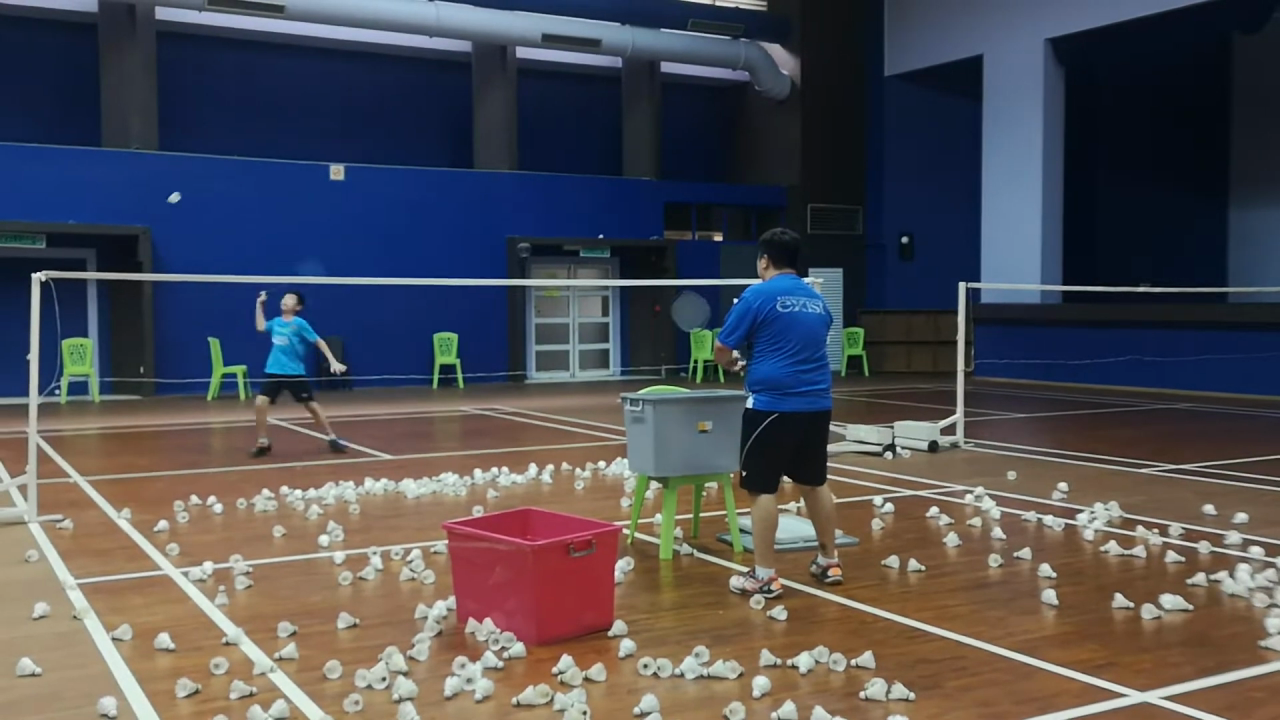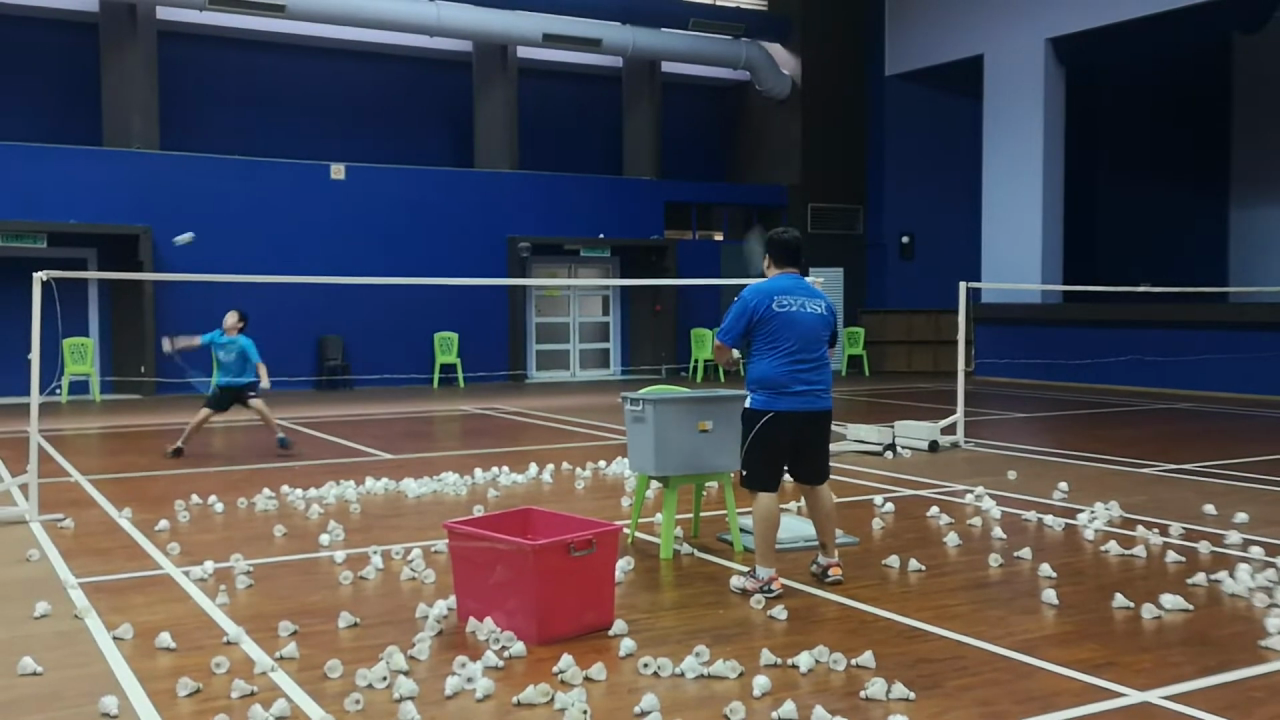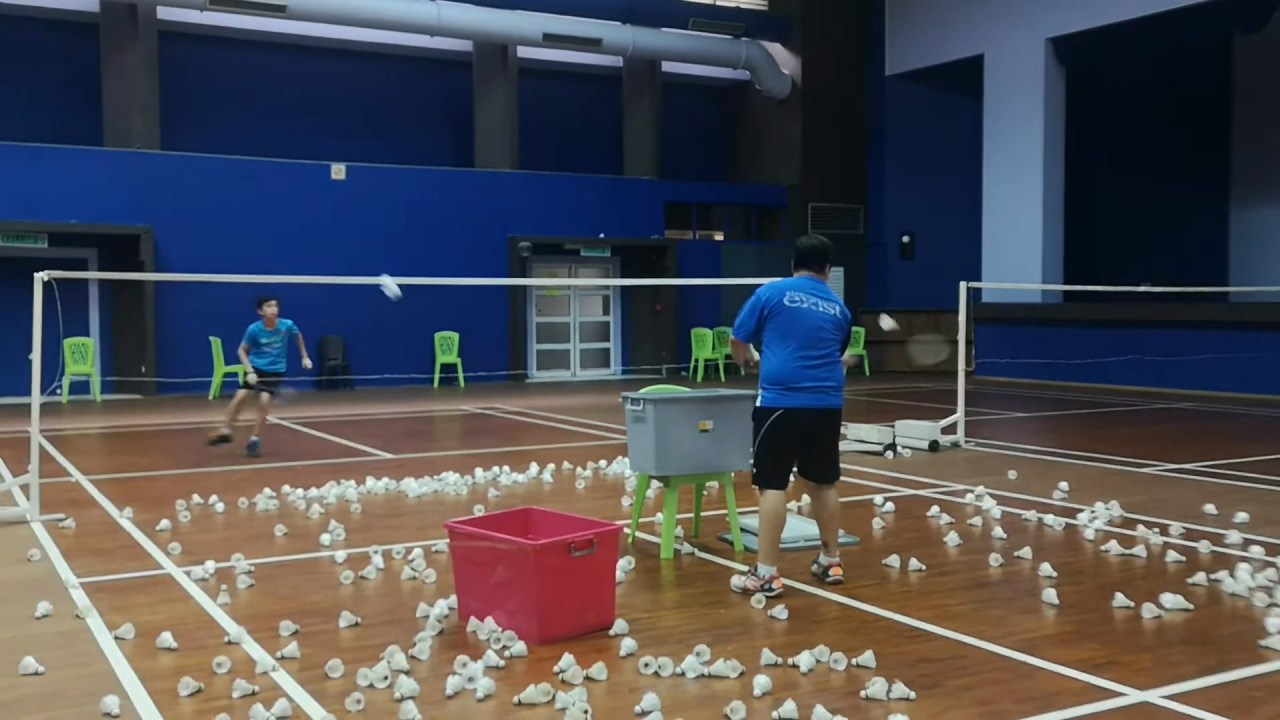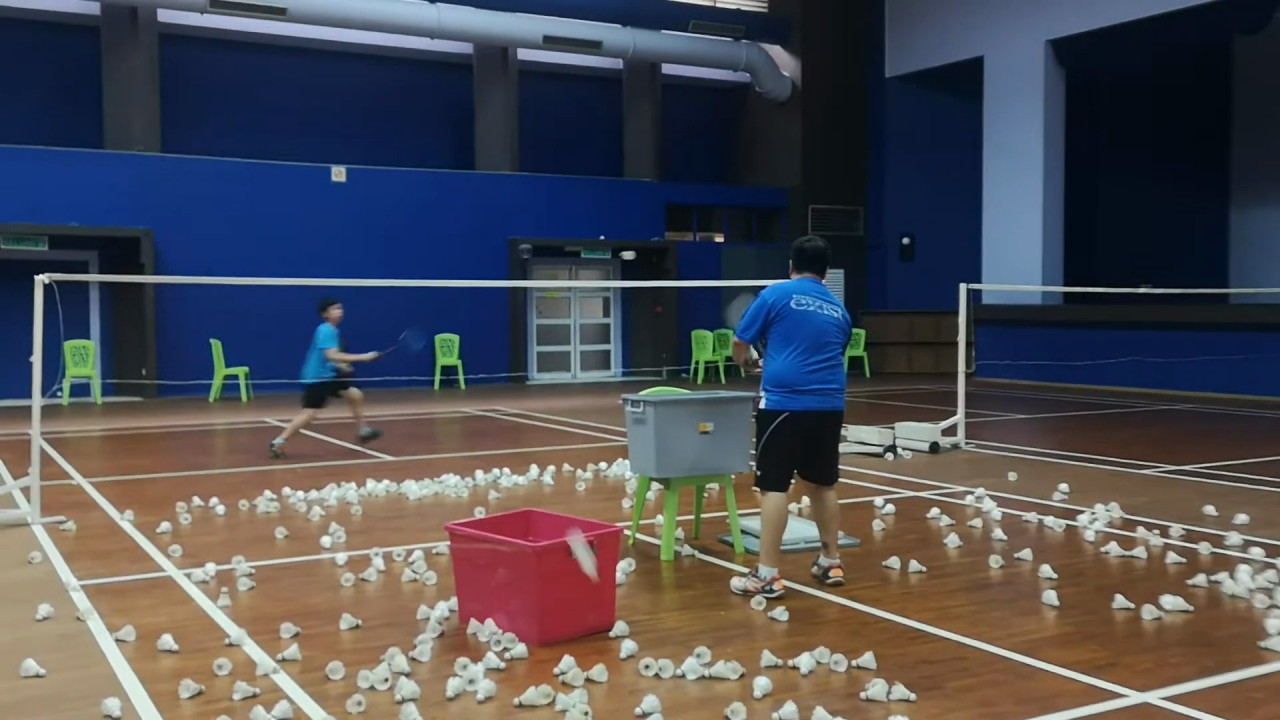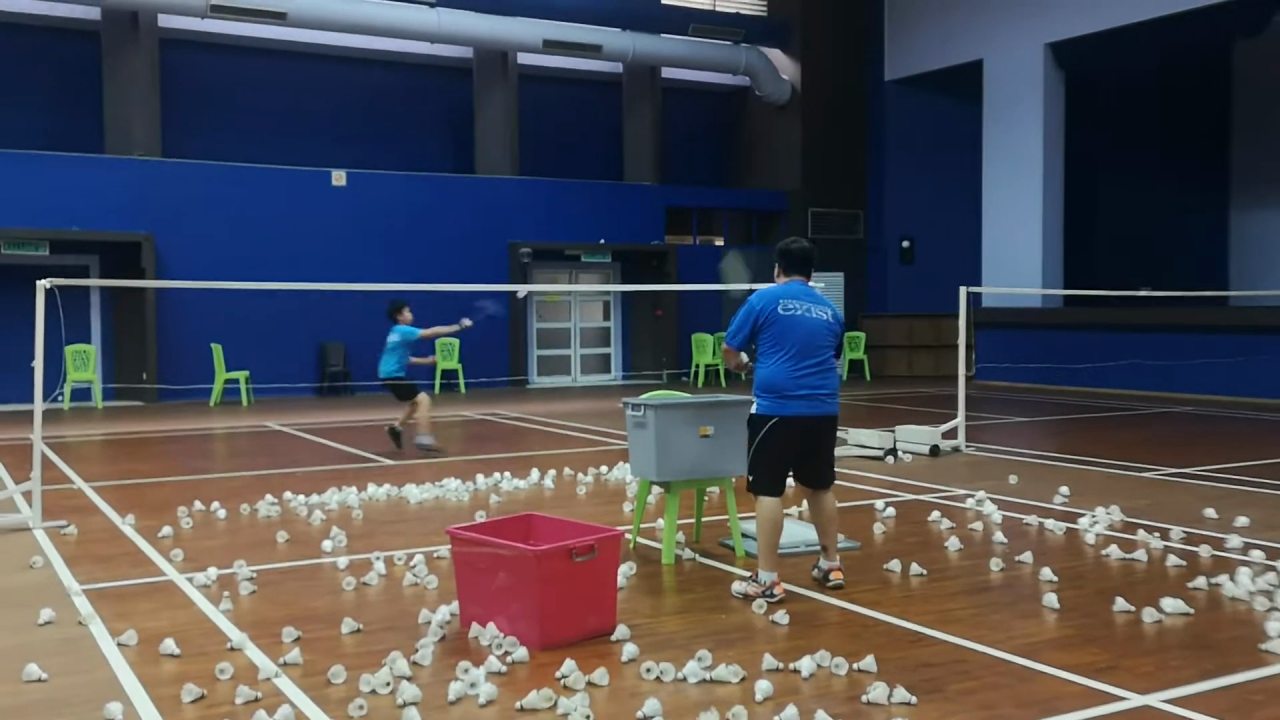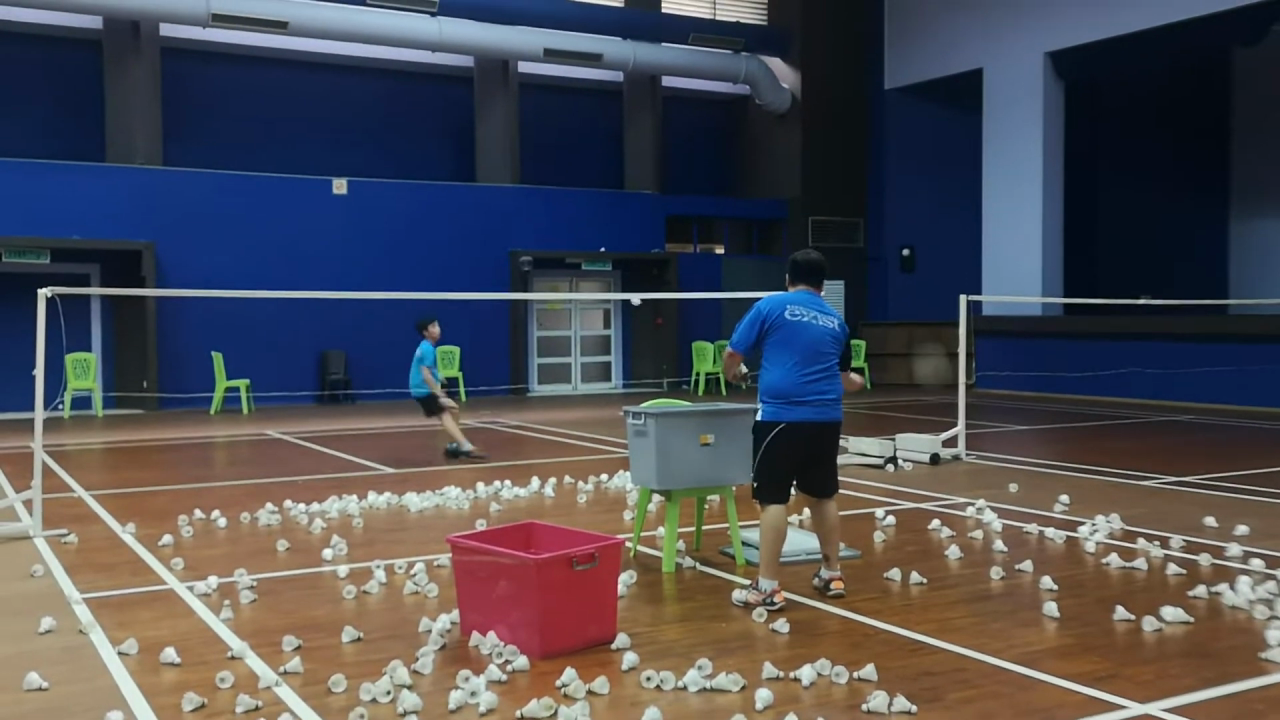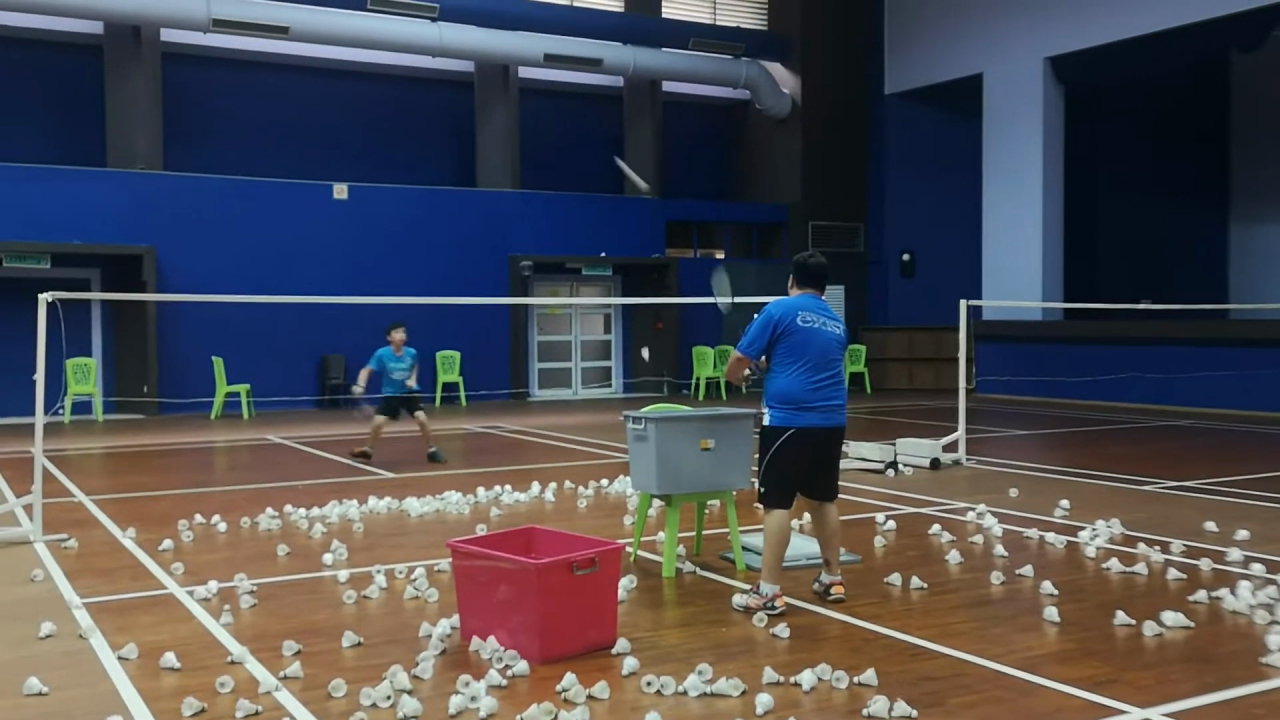
dt=0.3s
person 1, frame 1
left shoulder: (758, 296)
right shoulder: (817, 301)
left elbow: (722, 349)
left wrist: (731, 361)
left hip: (772, 405)
right hip: (817, 405)
left knee: (762, 489)
right knee: (814, 483)
left ankle: (765, 576)
right ankle: (829, 562)
person 1, frame 2
left shoulder: (756, 295)
right shoulder: (822, 301)
left elbow: (721, 347)
left wrist: (731, 361)
left hip: (771, 404)
right hip: (817, 405)
left knee: (763, 487)
right knee: (816, 483)
left ankle: (765, 575)
right ankle: (829, 561)
person 1, frame 3
left shoulder: (771, 293)
right shoulder: (838, 308)
left elbow: (737, 342)
left wrist: (750, 363)
left hip: (781, 402)
right hip: (827, 404)
left knee: (772, 485)
right knee: (823, 482)
left ankle: (766, 574)
right ankle: (830, 561)
person 1, frame 4
left shoulder: (776, 294)
right shoulder: (839, 310)
left elbow: (739, 343)
left wrist: (748, 361)
left hip: (784, 404)
right hip: (829, 406)
left knee: (774, 487)
right knee: (822, 484)
left ankle: (767, 575)
right ankle: (830, 562)
person 1, frame 5
left shoulder: (764, 300)
right shoulder: (830, 311)
left elbow: (729, 351)
left wrist: (739, 364)
left hip: (777, 409)
right hip: (823, 410)
left knee: (768, 492)
right knee: (819, 488)
left ankle: (767, 580)
right ankle: (831, 565)
person 1, frame 6
left shoulder: (770, 306)
right shoulder: (835, 321)
left elbow: (733, 354)
left wrist: (733, 373)
right wrist: (852, 382)
left hip: (781, 416)
right hip: (826, 418)
left knee: (773, 499)
right knee: (823, 496)
left ankle: (768, 588)
right ankle: (832, 575)
person 1, frame 7
left shoulder: (779, 310)
right shoulder: (837, 323)
left elbow: (740, 360)
left wrist: (733, 376)
left hip: (789, 420)
right hip: (831, 421)
left knee: (777, 503)
right knee: (823, 500)
left ankle: (768, 592)
right ankle: (833, 579)
